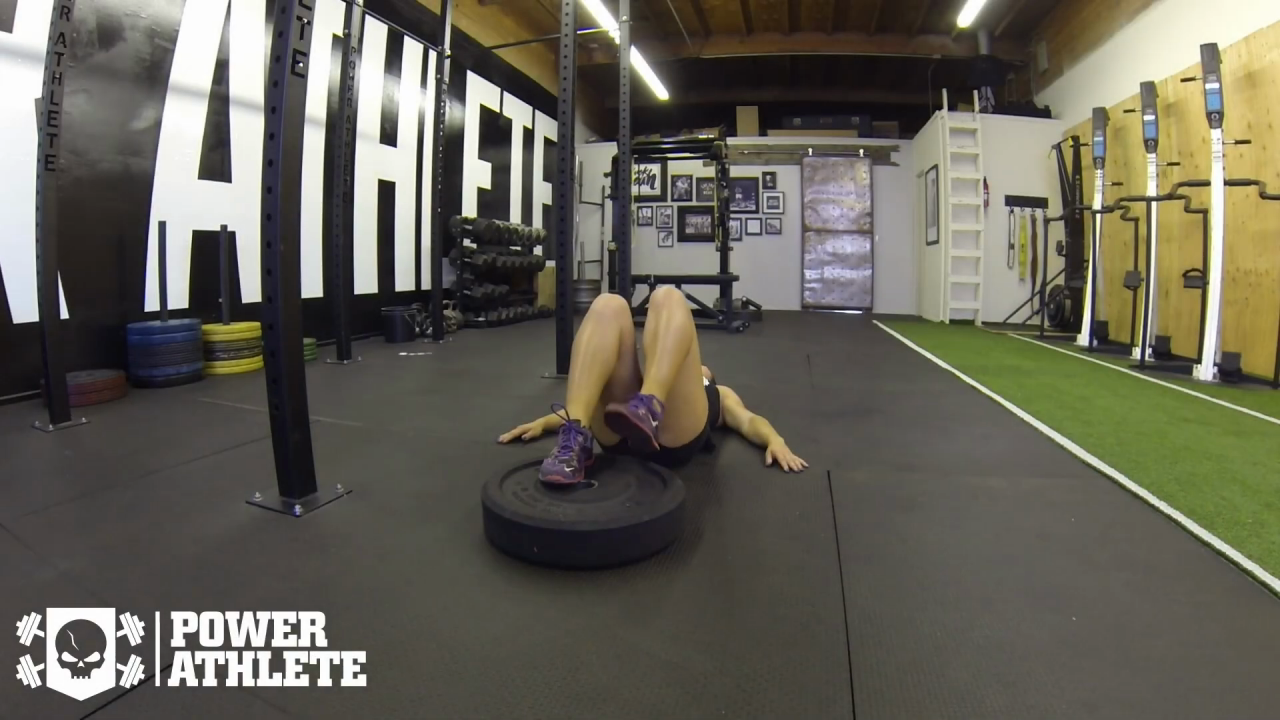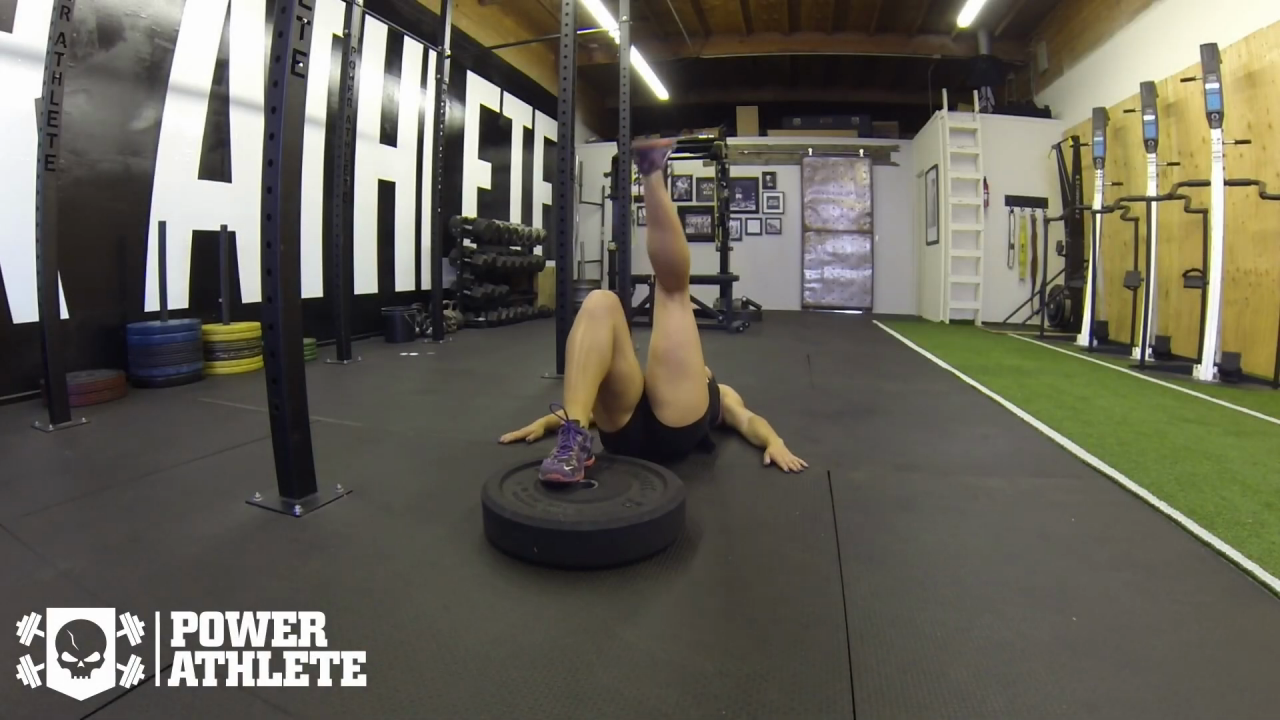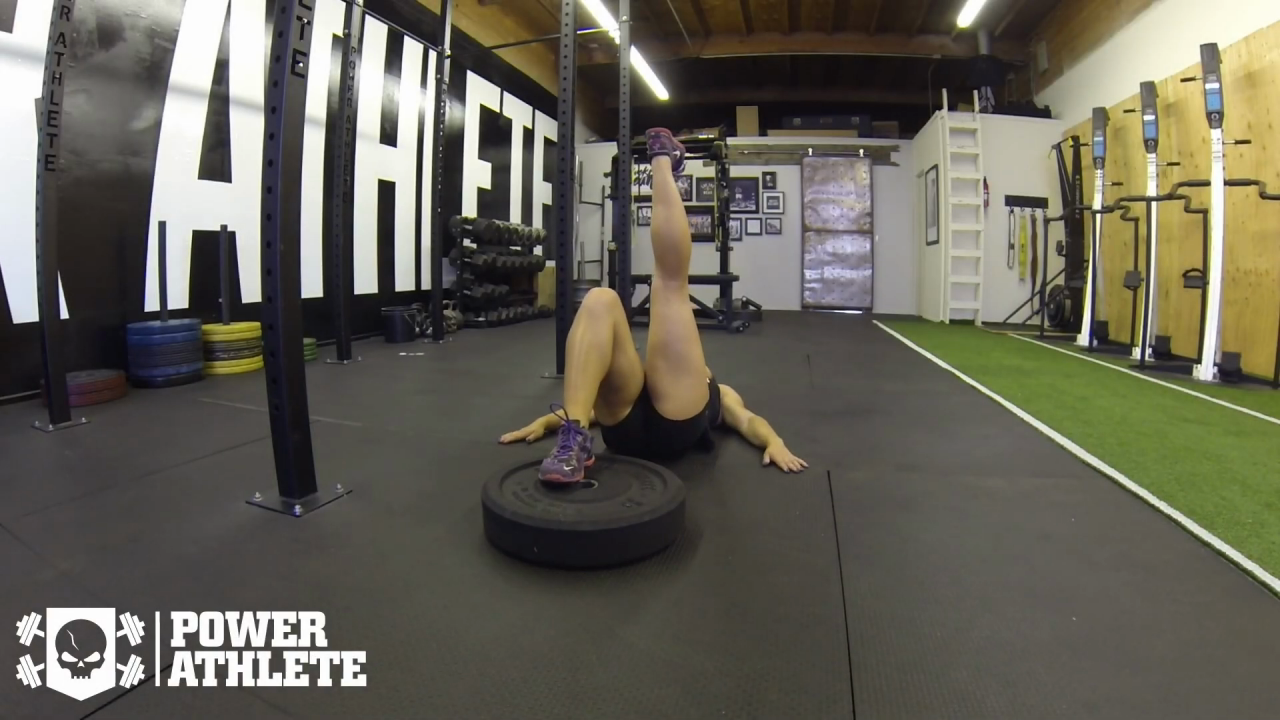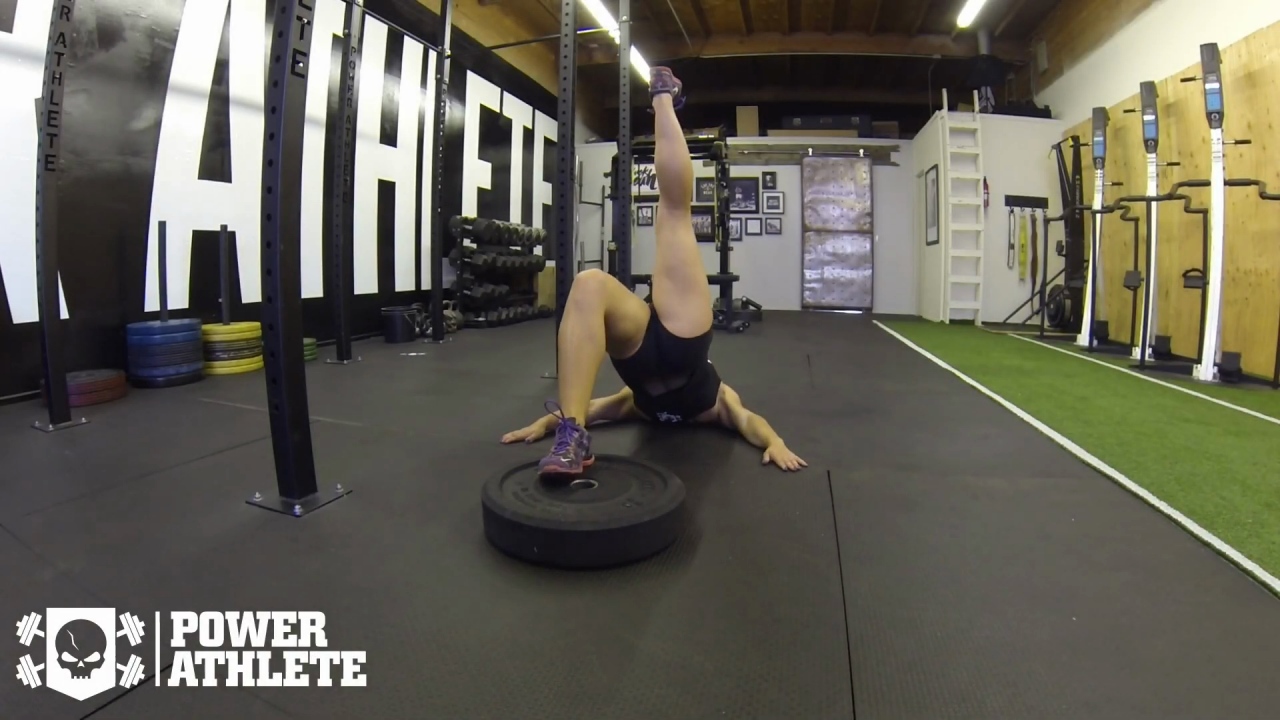
dt=1s
person 1, frame 1
left shoulder: (719, 394)
left elbow: (748, 420)
right elbow: (593, 404)
left wrist: (775, 440)
right wrist: (543, 422)
left hip: (676, 436)
right hip: (619, 433)
left knee: (668, 297)
right knee: (609, 306)
left ankle: (648, 409)
right ankle: (575, 439)
person 1, frame 2
left shoulder: (718, 393)
left elbow: (747, 420)
right elbow: (598, 399)
left wrist: (774, 442)
right wrist: (543, 422)
left hip: (677, 427)
right hip: (626, 429)
left knee: (672, 290)
right knee: (600, 302)
left ankle: (653, 173)
right ankle: (575, 438)
person 1, frame 3
left shoulder: (720, 393)
right shoulder: (639, 386)
left elbow: (747, 420)
right elbow: (597, 404)
left wrist: (774, 442)
right wrist: (545, 421)
left hip: (675, 425)
right hip: (627, 428)
right knee: (600, 301)
right ankle: (573, 439)
person 1, frame 4
left shoulder: (716, 395)
right shoulder: (641, 397)
right elbow: (599, 406)
left wrist: (775, 442)
left hip: (682, 344)
right hip: (643, 357)
right ankle: (572, 436)
